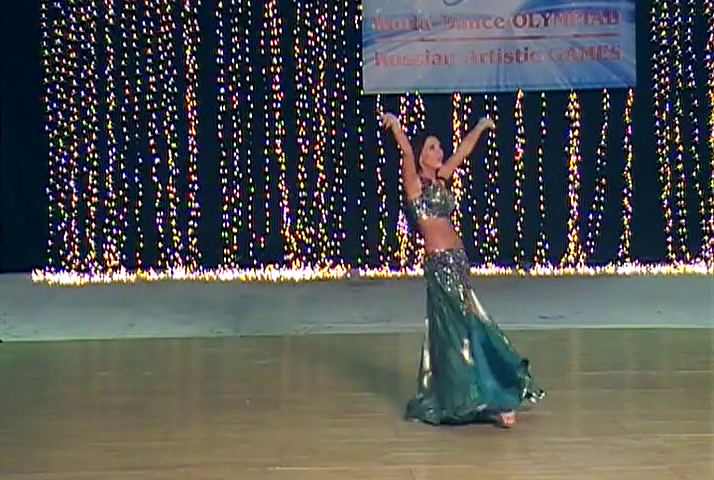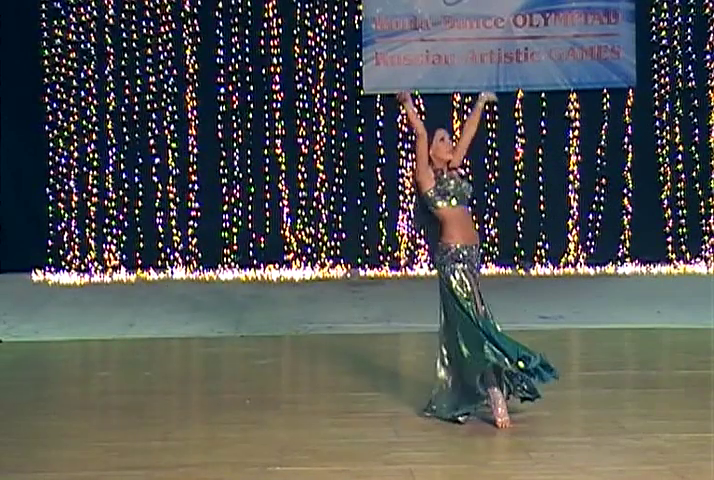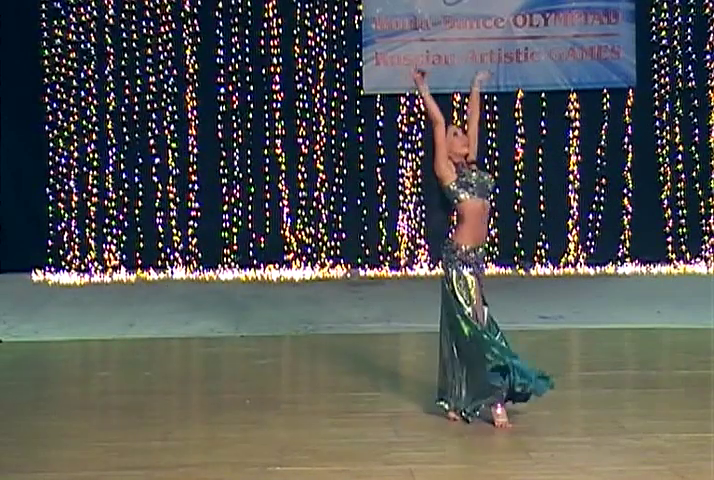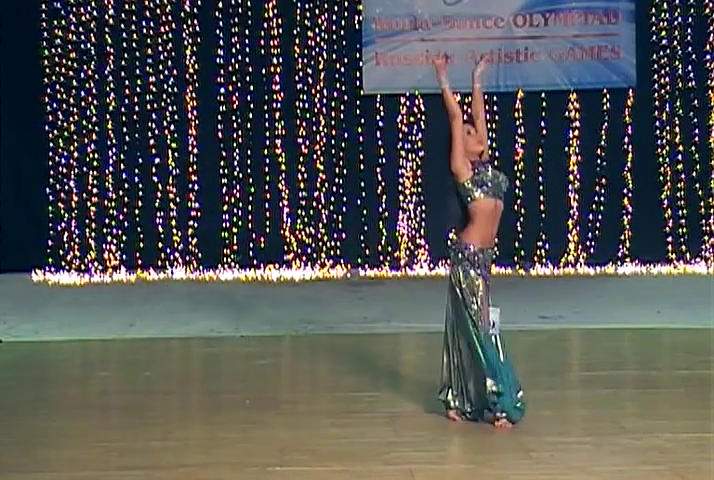
dt=0.2s
person 1, frame 1
left shoulder: (441, 179)
right shoulder: (415, 183)
left elbow: (462, 150)
right elbow: (406, 152)
left wrist: (481, 126)
right wrist: (396, 126)
left hip: (456, 257)
right hip: (440, 260)
left knee: (458, 328)
right knee: (473, 324)
right ankle: (500, 399)
person 1, frame 2
left shoulder: (452, 170)
right shoulder: (428, 175)
left elbow: (467, 134)
right elbow: (420, 135)
left wrist: (482, 103)
right wrist: (409, 107)
left hip: (469, 253)
right hip: (454, 255)
left knee: (465, 326)
right knee: (475, 323)
left ankle: (458, 400)
right ankle: (494, 391)
person 1, frame 3
left shoulder: (470, 164)
right shoulder: (446, 168)
left elbow: (473, 123)
right elbow: (438, 124)
left wrist: (476, 89)
right wrist: (423, 89)
left hip: (473, 255)
right hip: (461, 254)
left knee: (466, 325)
right knee: (475, 324)
left ankle: (460, 400)
right ankle: (494, 398)
person 1, frame 4
left shoulder: (483, 163)
right shoulder: (463, 166)
left elbow: (478, 118)
right elbow: (456, 118)
left wrist: (476, 83)
right wrist: (443, 80)
left hip: (480, 255)
right hip: (469, 254)
left knee: (473, 325)
right knee: (477, 326)
left ankle: (462, 401)
right ankle: (493, 402)
